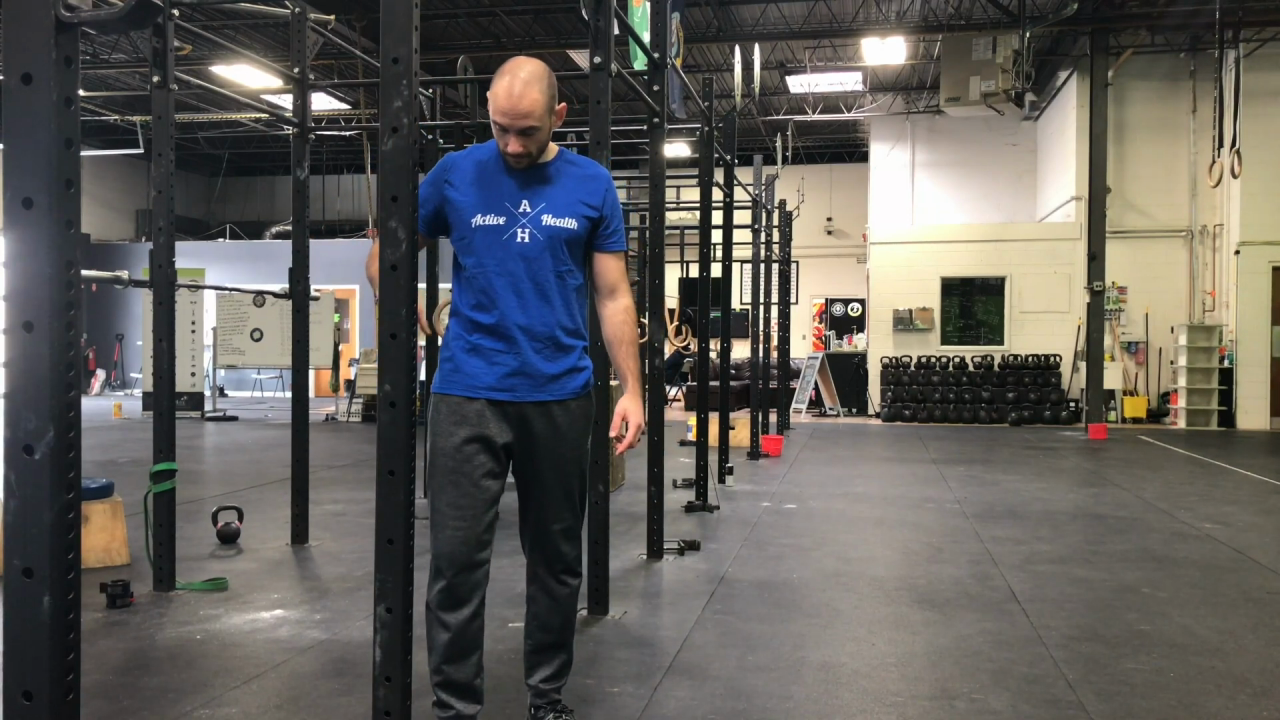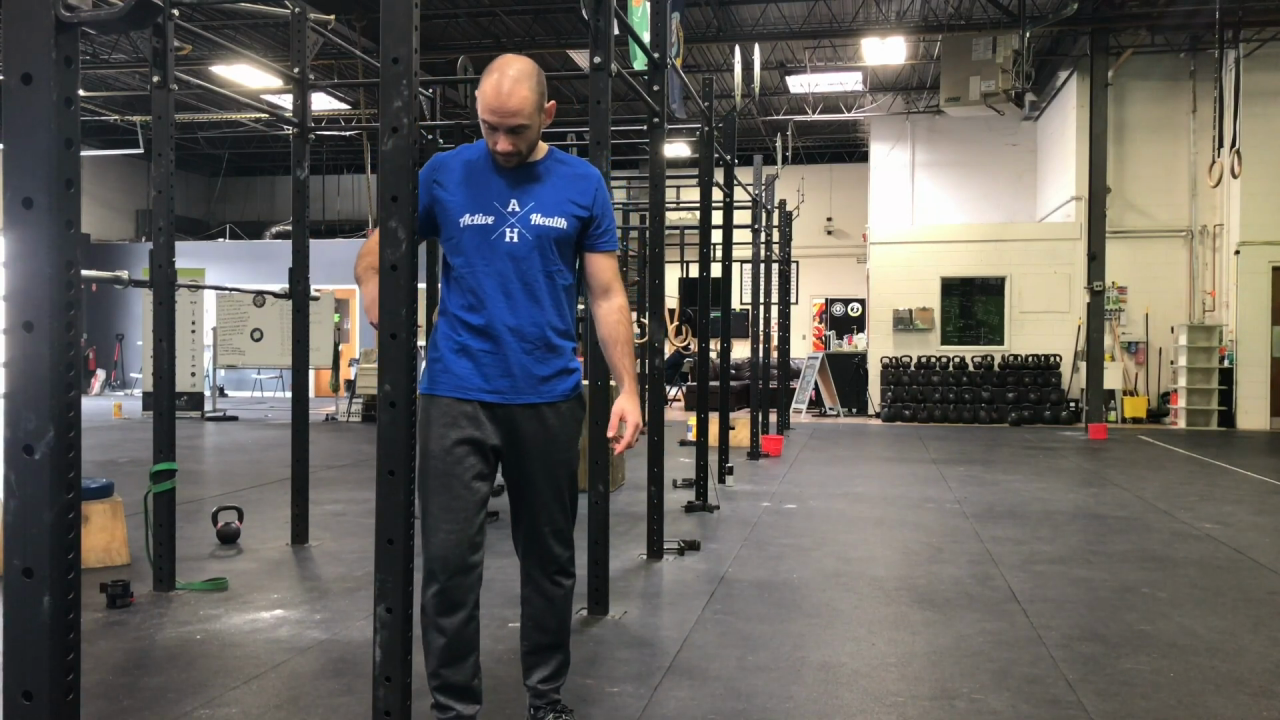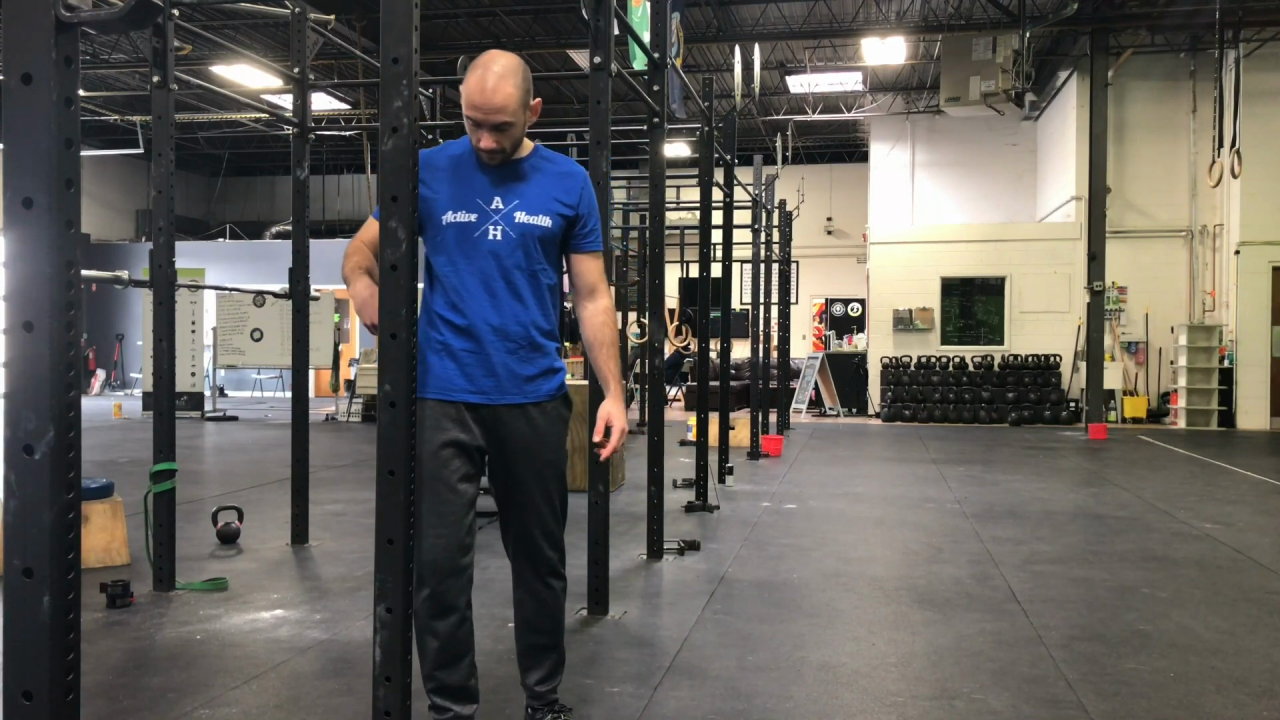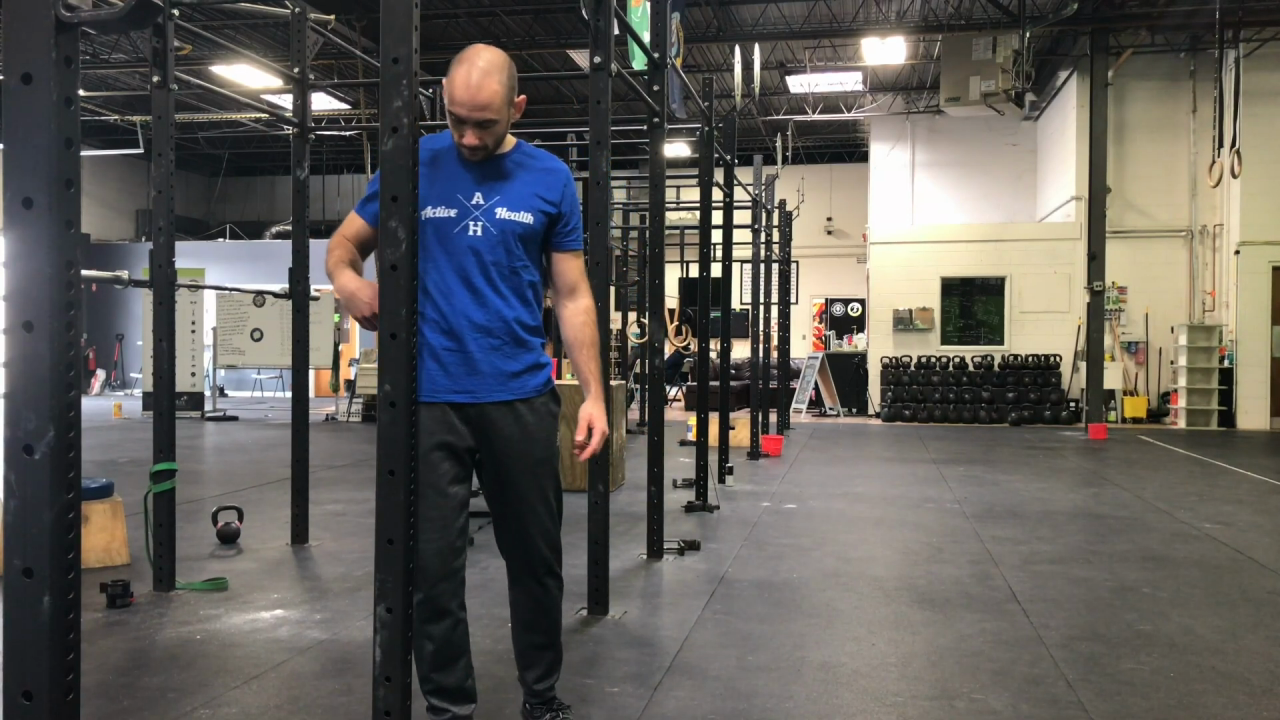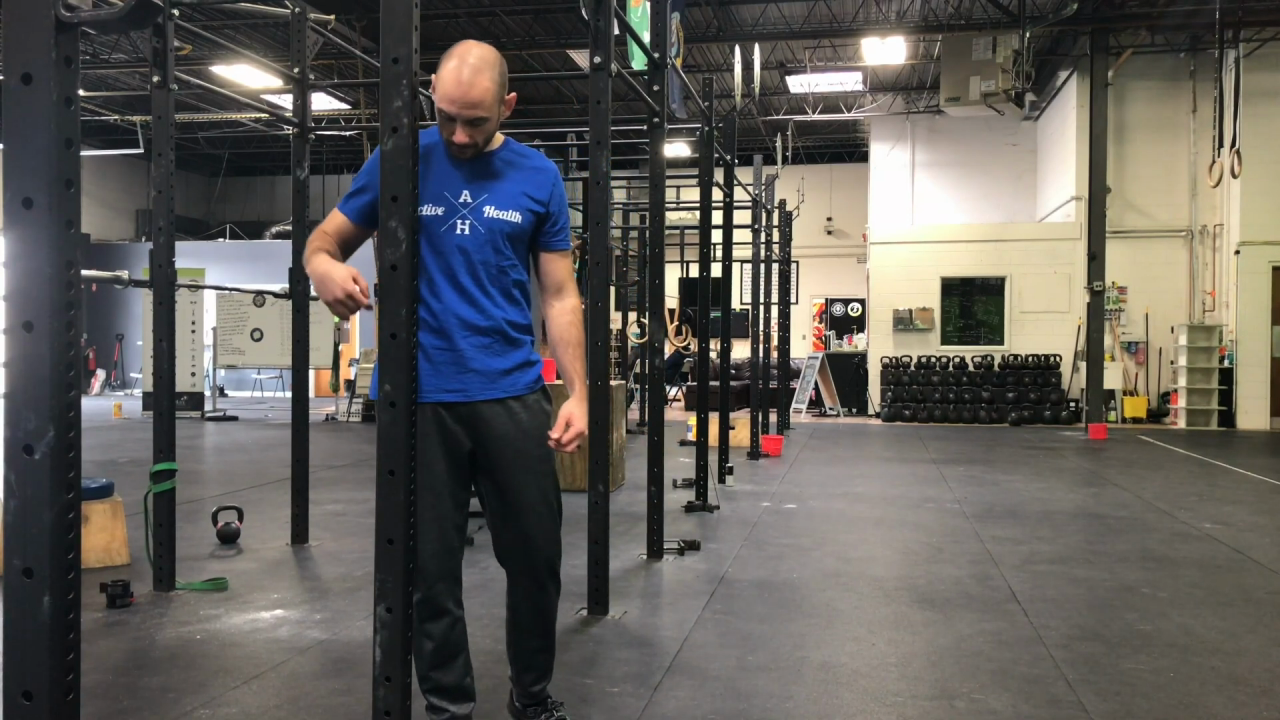
dt=0.4s
person 1, frame 1
left shoulder: (592, 184)
right shoulder: (455, 174)
left elbow: (613, 295)
right elbow: (384, 252)
left wrist: (631, 389)
left hip: (559, 396)
right hip: (467, 393)
left knee: (556, 556)
right knee: (457, 559)
person 1, frame 2
left shoulder: (583, 184)
right shoulder: (444, 174)
left elbow: (606, 294)
right elbow: (376, 251)
left wrist: (628, 388)
right wrist: (375, 292)
left hip: (549, 396)
right hip: (456, 394)
left knee: (549, 556)
right knee: (449, 560)
person 1, frame 3
left shoulder: (568, 182)
right shoulder: (430, 170)
left elbow: (592, 296)
right elbow: (363, 248)
left wrist: (613, 393)
right wrist: (362, 286)
left hip: (534, 396)
right hip: (440, 395)
left knee: (540, 557)
right knee: (439, 563)
person 1, frame 4
left shoulder: (551, 179)
right shoulder: (412, 166)
left elbow: (572, 295)
right elbow: (345, 243)
left wrist: (594, 395)
right wrist: (348, 280)
left hip: (521, 396)
right hip: (427, 397)
left knee: (535, 556)
right knee: (432, 566)
person 1, frame 5
left shoulder: (539, 177)
left elbow: (560, 295)
right elbow: (325, 238)
left wrist: (578, 394)
right wrist: (324, 265)
left hip: (512, 394)
right hip: (418, 397)
left knee: (534, 555)
right knee: (428, 567)
